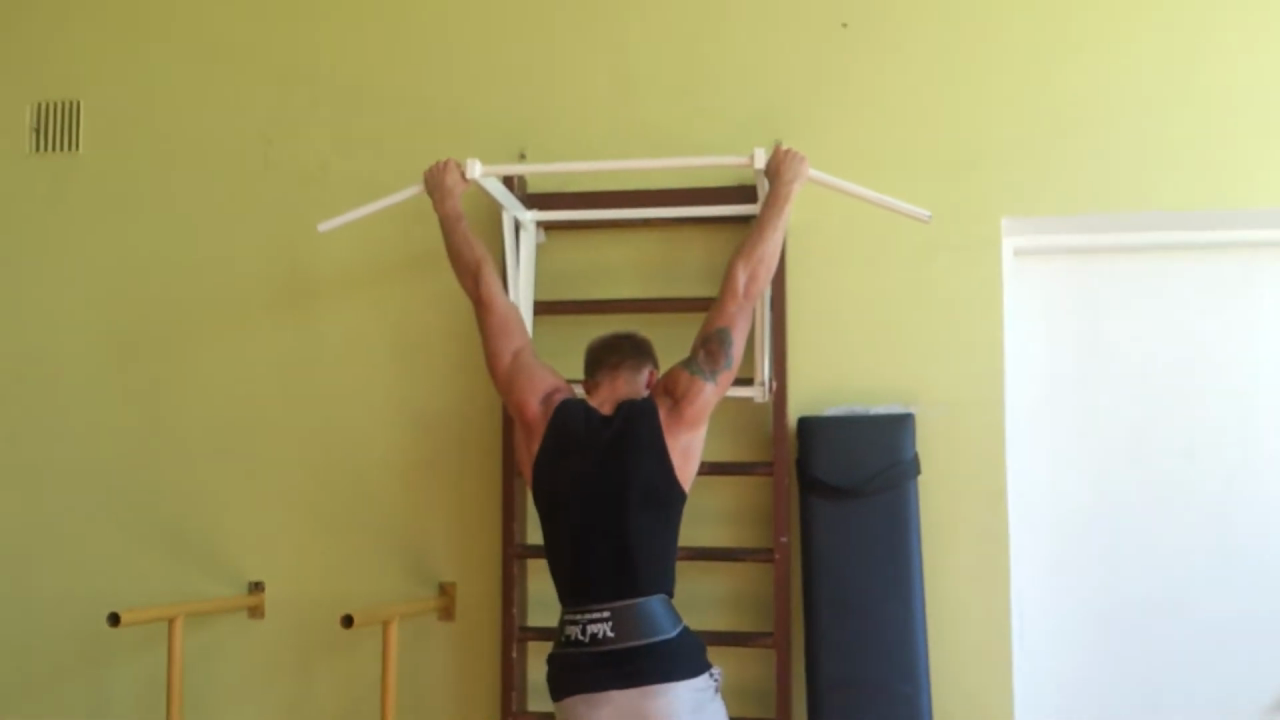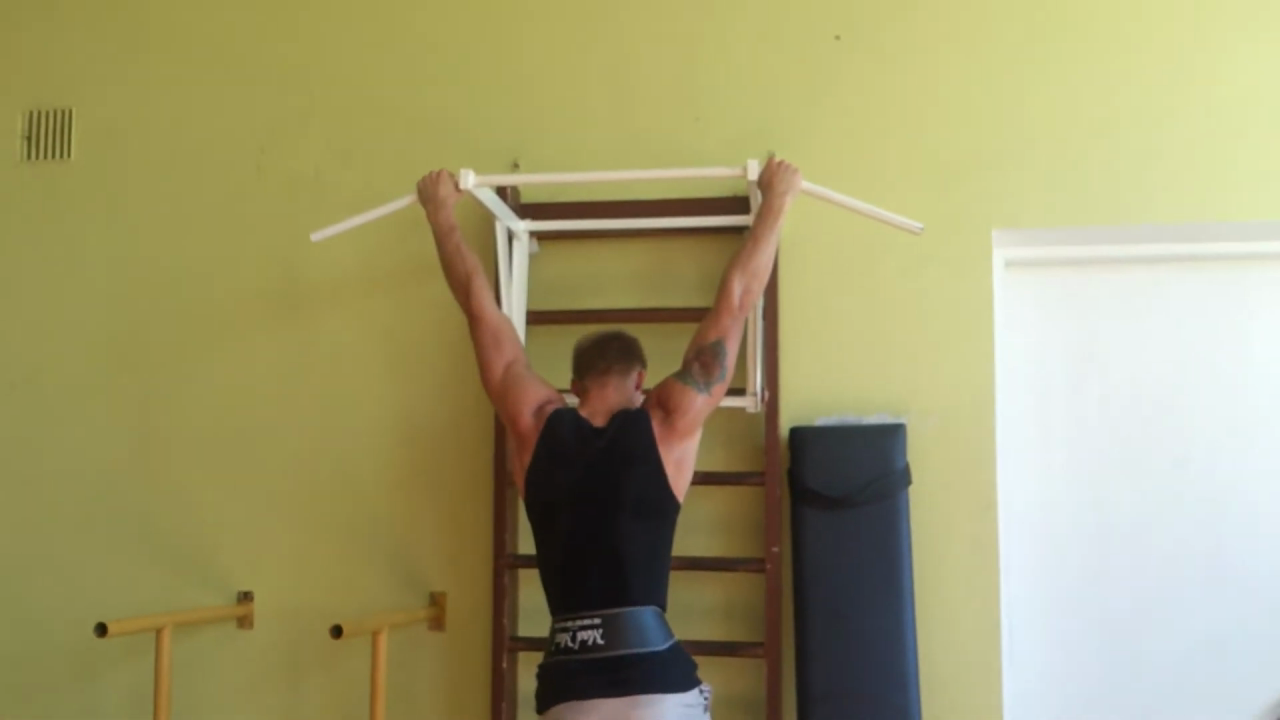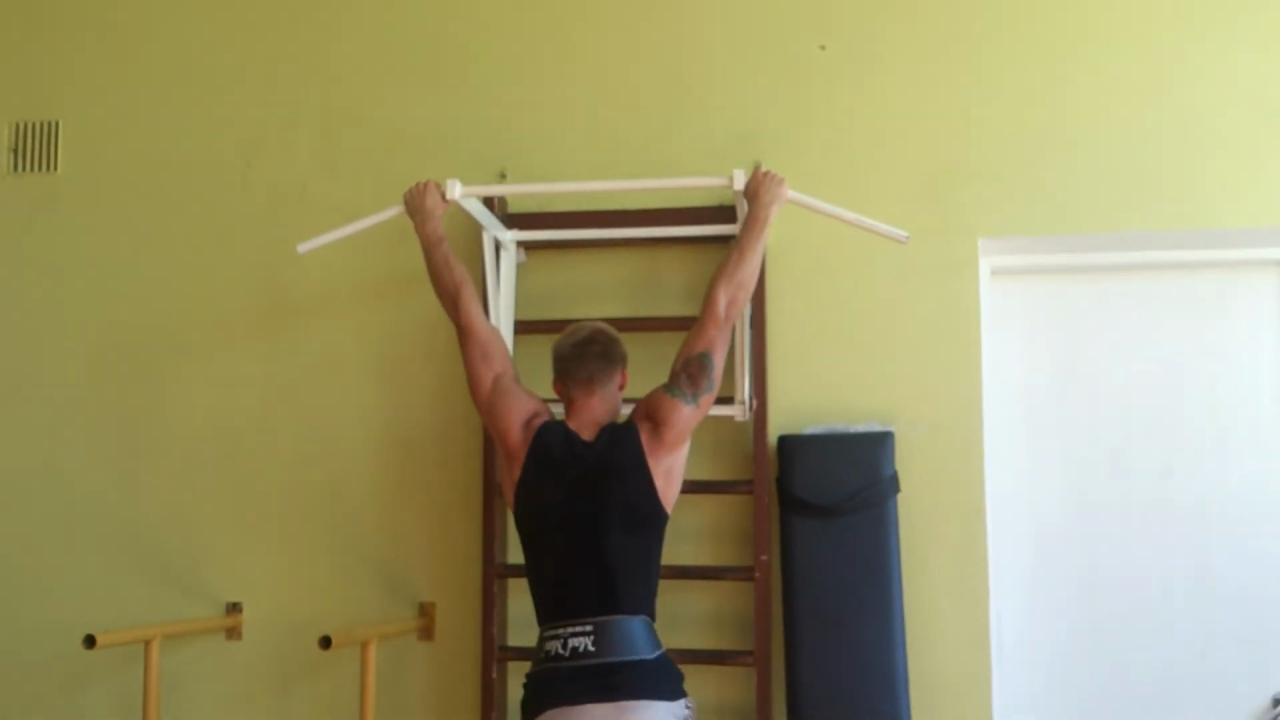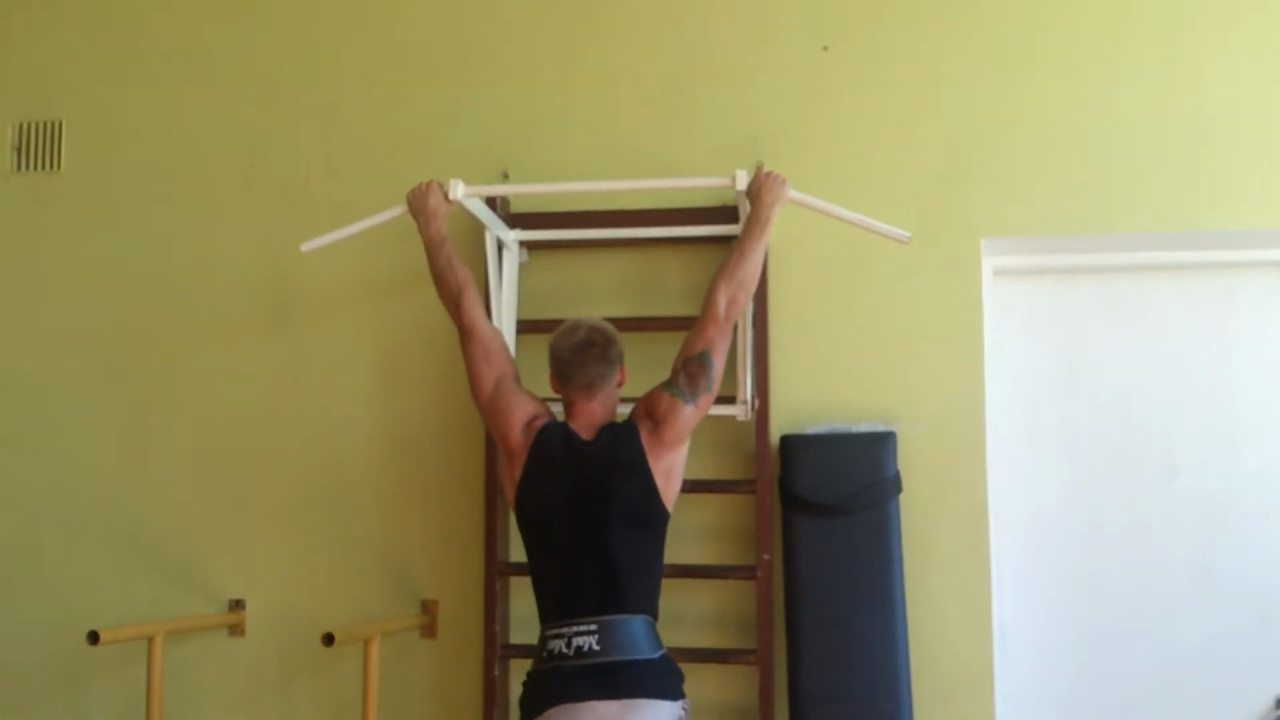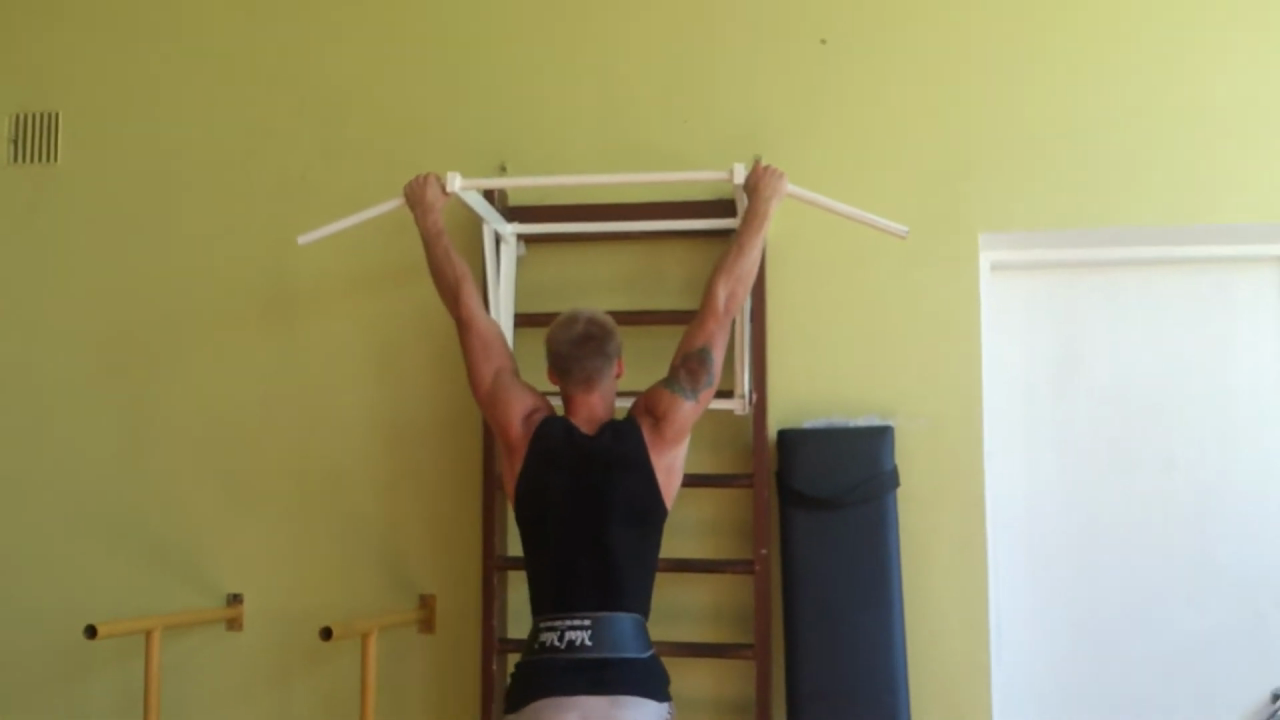
dt=0.4s
person 1, frame 1
left shoulder: (542, 416)
right shoulder: (675, 414)
left elbow: (487, 292)
right elbow: (741, 291)
left wrist: (447, 202)
right wrist: (783, 188)
person 1, frame 2
left shoulder: (535, 426)
right shoulder: (668, 425)
left elbow: (480, 306)
right elbow: (734, 301)
left wrist: (440, 212)
right wrist: (775, 200)
person 1, frame 3
left shoulder: (525, 440)
right shoulder: (659, 437)
left elbow: (468, 317)
right elbow: (720, 313)
left wrist: (428, 223)
right wrist: (761, 210)
person 1, frame 4
left shoulder: (525, 441)
right shoulder: (657, 438)
left elbow: (470, 318)
right elbow: (720, 313)
left wrist: (431, 223)
right wrist: (763, 211)
person 1, frame 5
left shoulder: (524, 435)
right shoulder: (659, 433)
left elbow: (468, 310)
right elbow: (719, 308)
left wrist: (429, 216)
right wrist: (761, 205)
